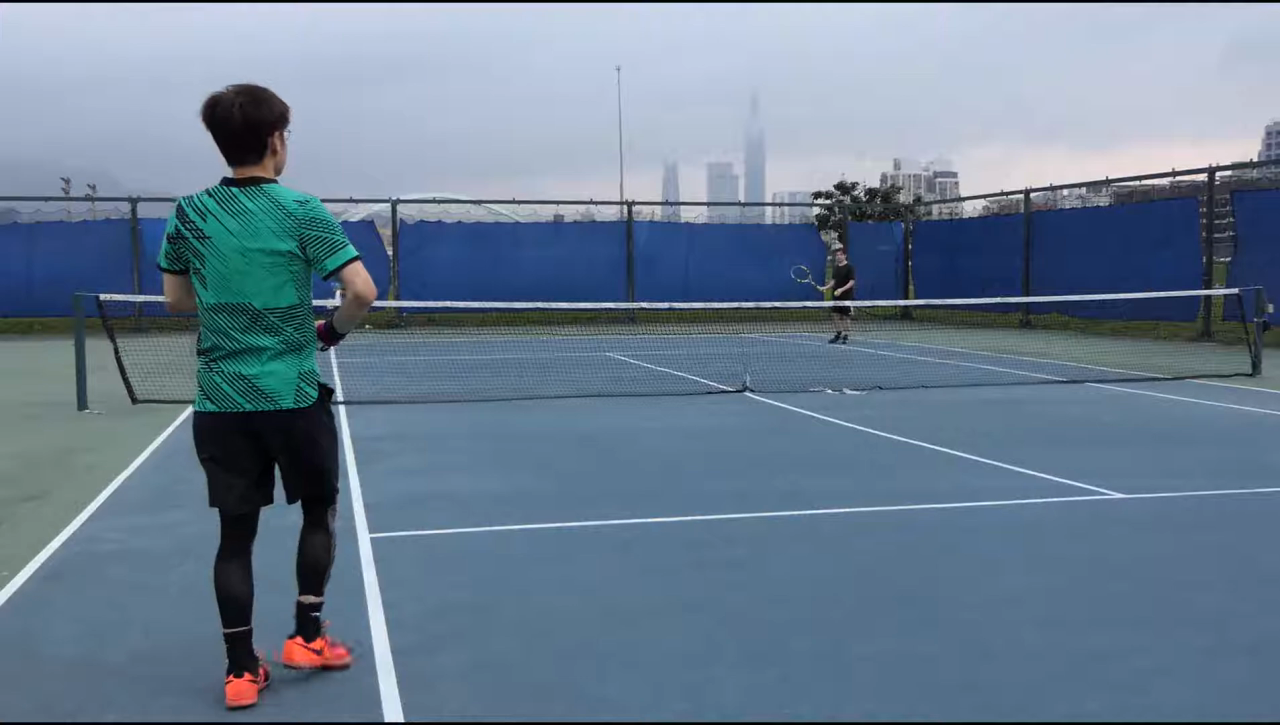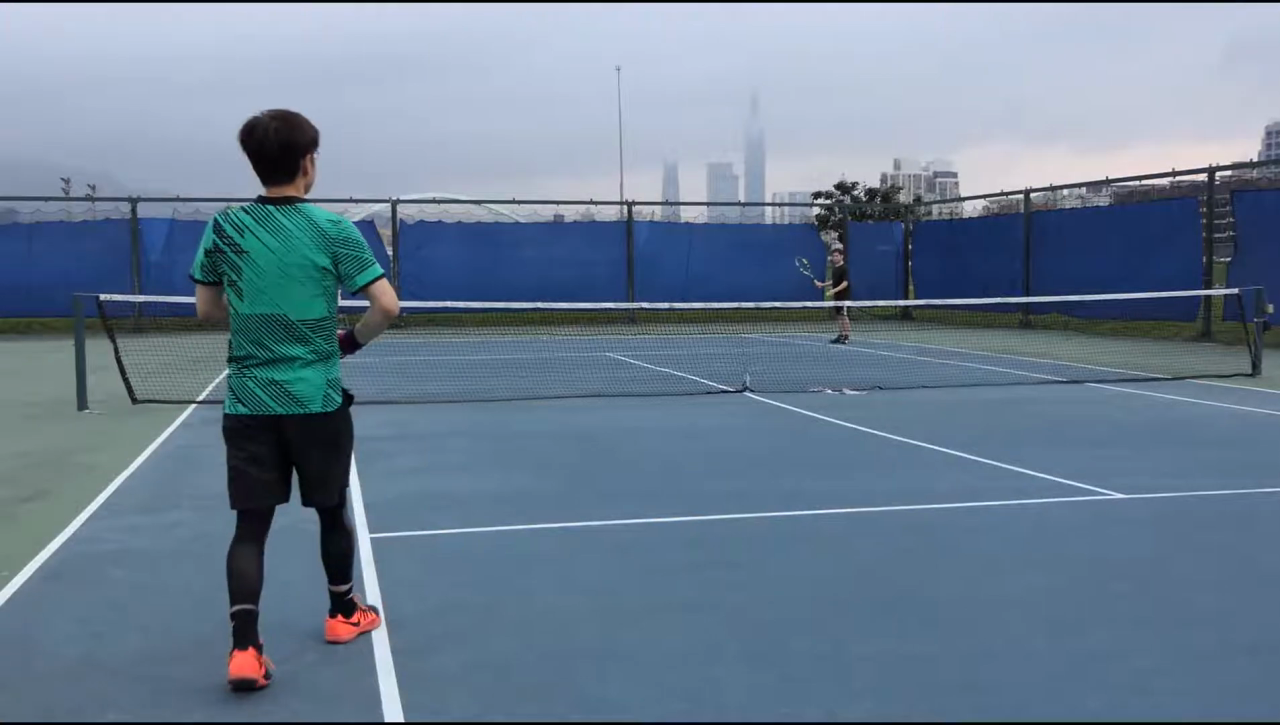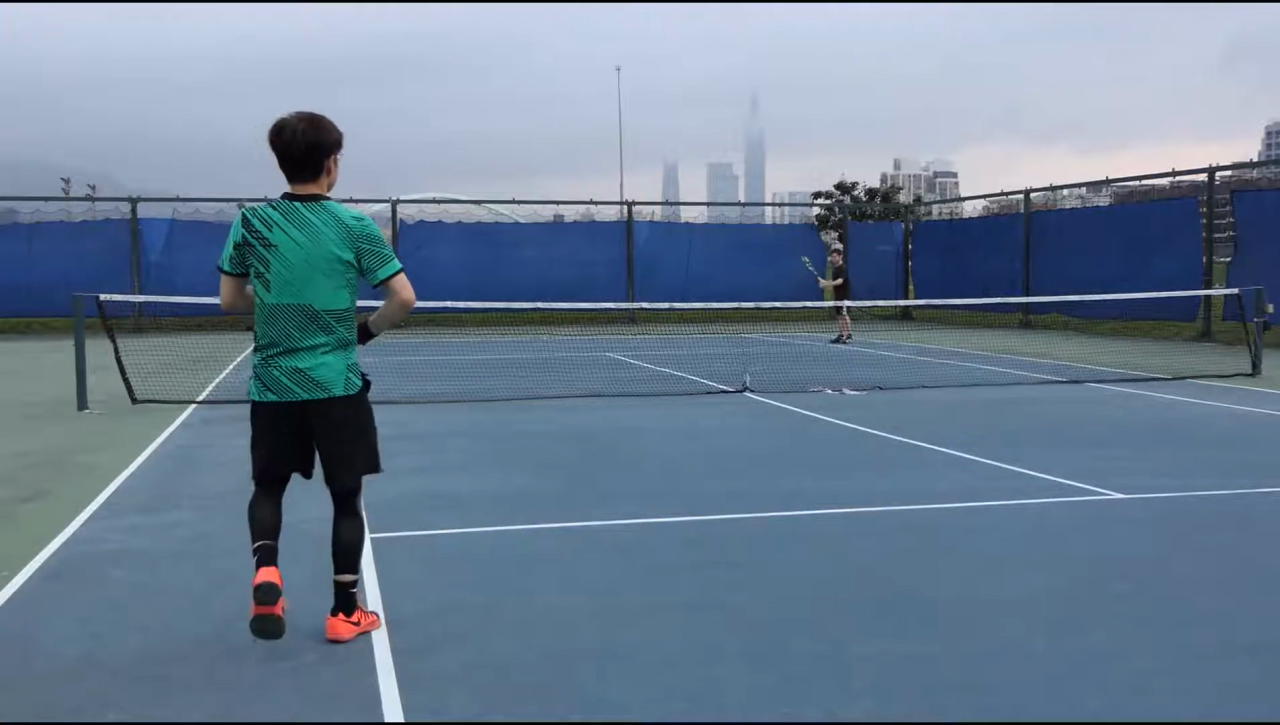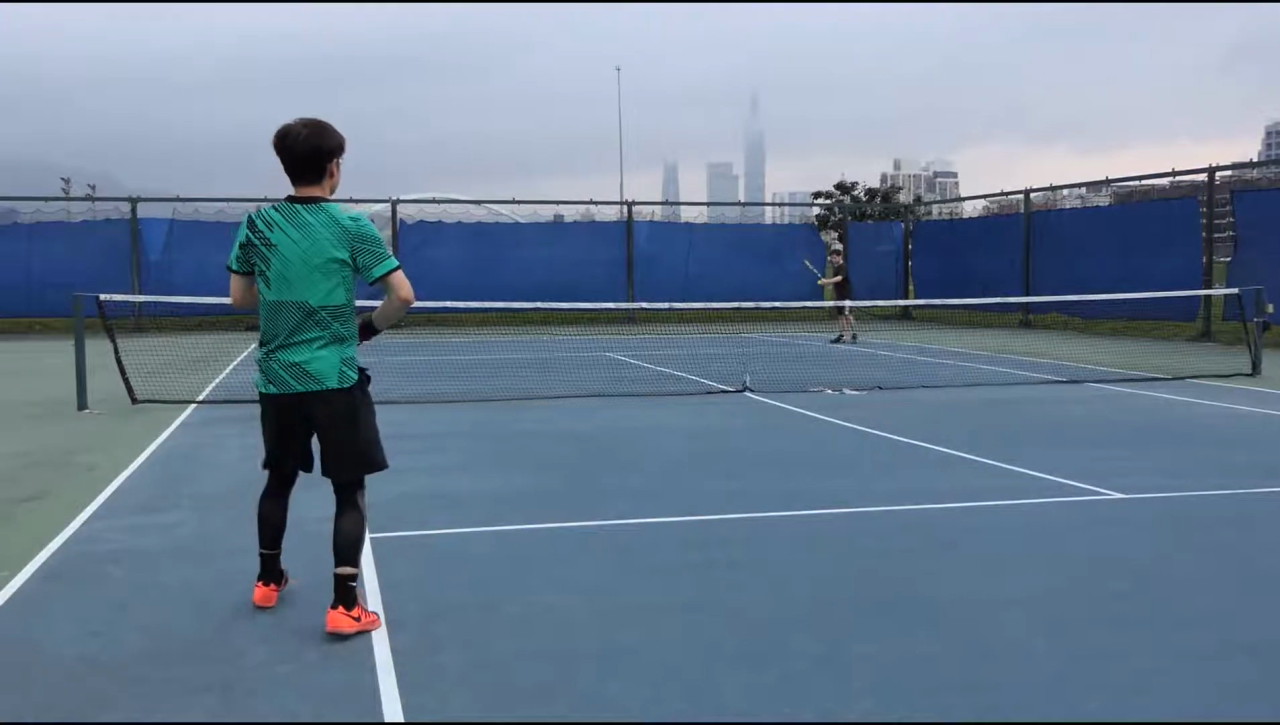
dt=0.2s
person 1, frame 1
left shoulder: (189, 214)
right shoulder: (301, 211)
left elbow: (178, 300)
right elbow: (363, 291)
right wrist: (333, 329)
left hip: (221, 398)
right hip: (293, 393)
left knee: (237, 529)
right knee: (319, 508)
left ankle: (241, 670)
right ankle: (308, 636)
person 1, frame 2
left shoulder: (224, 228)
right shoulder: (333, 230)
left elbow: (207, 309)
right elbow: (387, 306)
right wrist: (353, 338)
left hip: (249, 401)
right hip: (318, 398)
left knee: (251, 524)
right knee: (331, 509)
left ankle: (246, 648)
right ankle: (344, 613)
person 1, frame 3
left shoulder: (251, 222)
right shoulder: (355, 226)
left elbow: (231, 300)
right elbow: (405, 299)
right wrist: (368, 329)
left hip: (272, 387)
right hip: (337, 385)
left knee: (268, 486)
right knee: (345, 495)
left ankle: (267, 577)
right ankle: (345, 612)
person 1, frame 4
left shoulder: (257, 224)
right shoulder: (352, 227)
left elbow: (240, 297)
right elbow: (404, 295)
right wrist: (369, 326)
left hip: (277, 379)
right hip: (336, 379)
left knee: (280, 479)
right knee: (349, 490)
left ankle: (268, 579)
right ankle: (345, 605)
